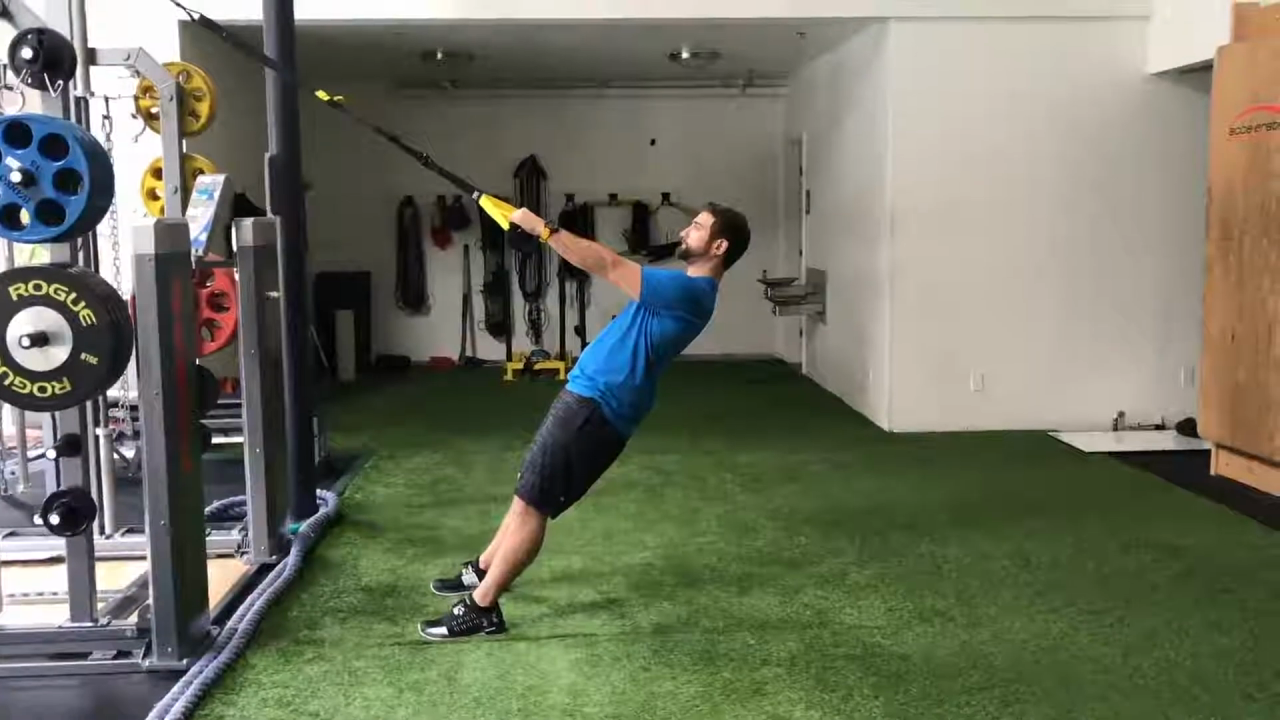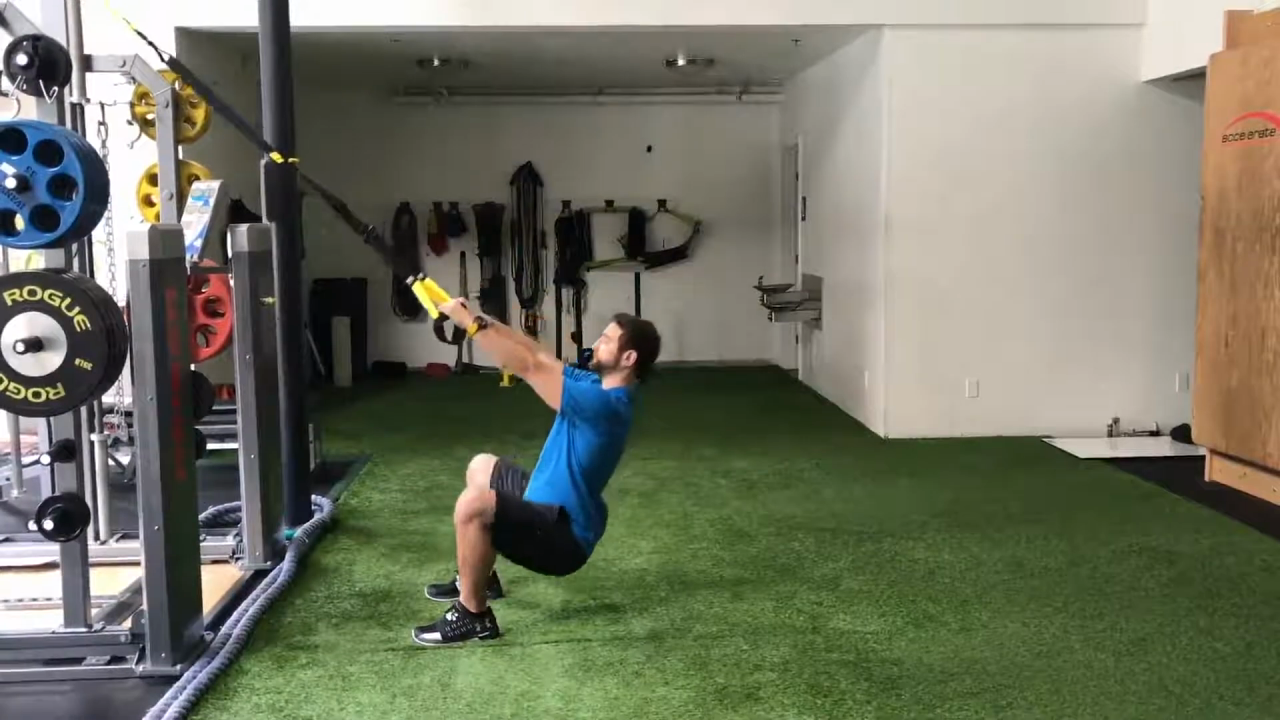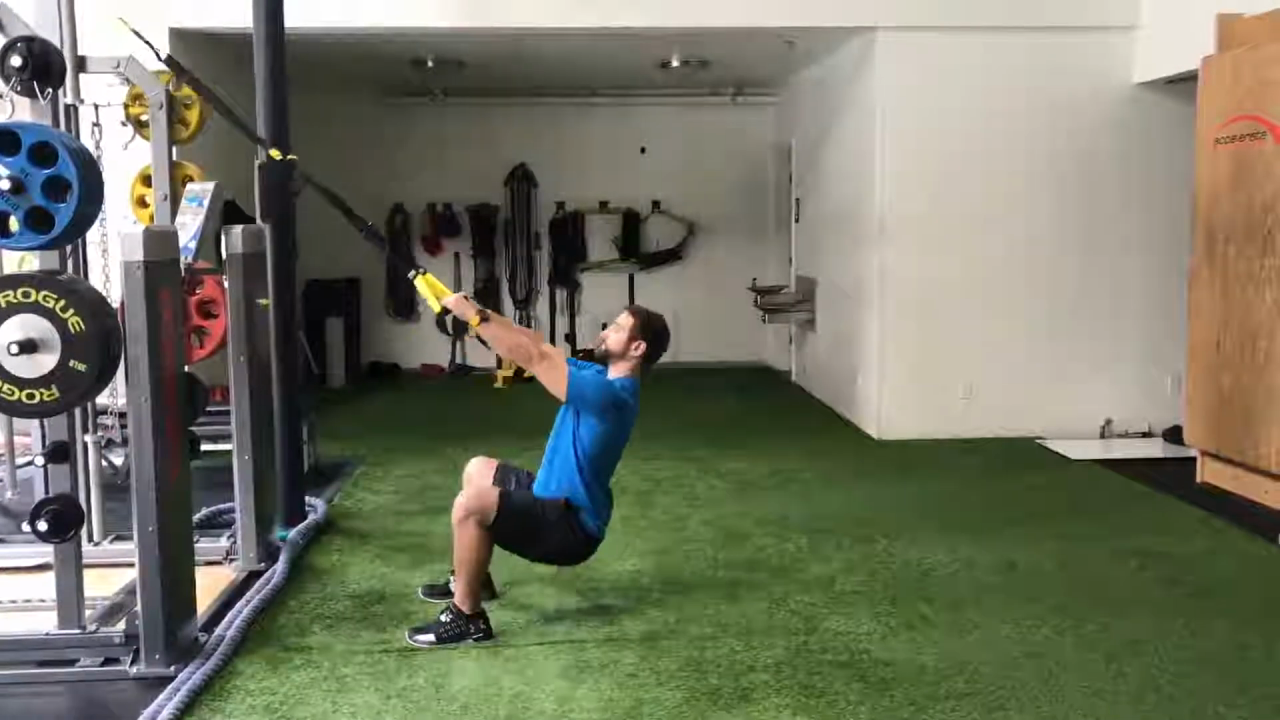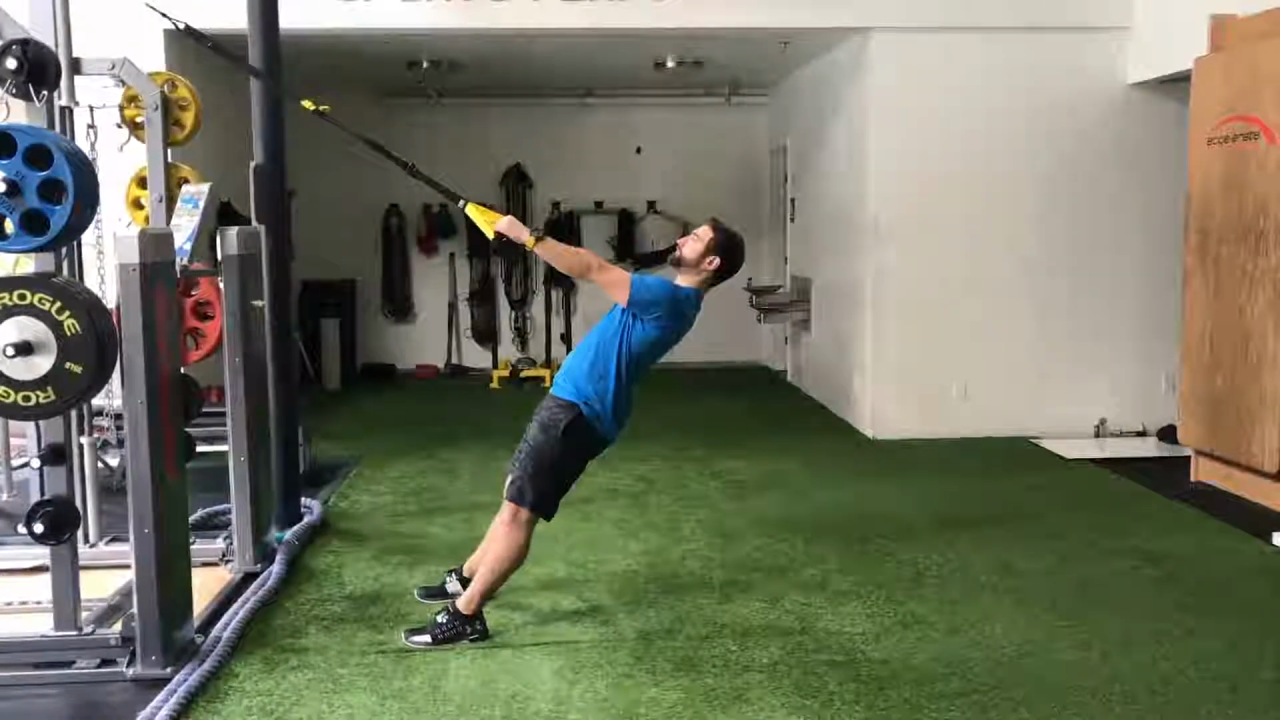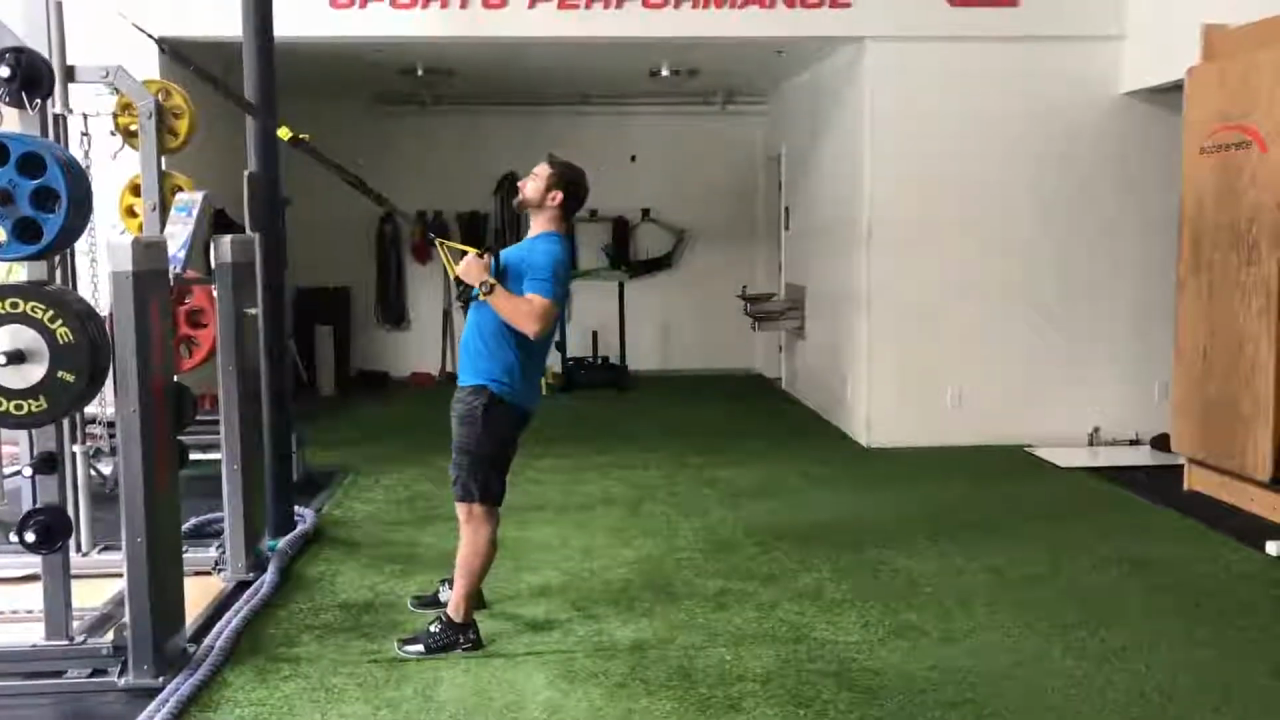
dt=1s
person 1, frame 1
left shoulder: (689, 292)
right shoulder: (682, 288)
left elbow: (607, 265)
right elbow: (613, 266)
left wrist: (542, 229)
right wrist: (546, 230)
left hip: (596, 407)
right hip: (589, 396)
left knee: (529, 503)
right knee: (525, 491)
left ankle: (481, 610)
right ankle: (482, 569)
person 1, frame 2
left shoulder: (606, 405)
right shoulder: (599, 387)
left elbow: (530, 366)
right elbow: (538, 354)
left wrist: (471, 324)
right wrist: (478, 318)
left hip: (563, 537)
right hip: (552, 507)
left knee: (473, 504)
right knee: (481, 467)
left ankle: (474, 616)
right ankle: (478, 576)
person 1, frame 3
left shoulder: (611, 394)
right shoulder: (604, 378)
left elbow: (534, 358)
right elbow: (539, 348)
left wrist: (474, 316)
right wrist: (478, 313)
left hip: (570, 525)
right hip: (559, 498)
left knee: (469, 506)
right knee: (478, 471)
left ankle: (467, 617)
right ankle: (472, 580)
person 1, frame 4
left shoulder: (671, 298)
right shoulder: (669, 296)
left elbow: (592, 268)
right elbow: (599, 273)
left wrist: (527, 236)
right wrist: (529, 239)
left hip: (576, 411)
right hip: (570, 402)
left knee: (518, 512)
right knee: (515, 497)
left ankle: (464, 616)
right ankle: (466, 578)
person 1, frame 5
left shoulder: (548, 252)
right shoulder: (532, 247)
left elbow: (535, 322)
left wrist: (484, 283)
right wrist: (477, 272)
left hip: (493, 392)
right hip: (483, 385)
left knee: (475, 508)
right knee: (476, 502)
left ankle: (458, 625)
right ankle: (462, 588)
